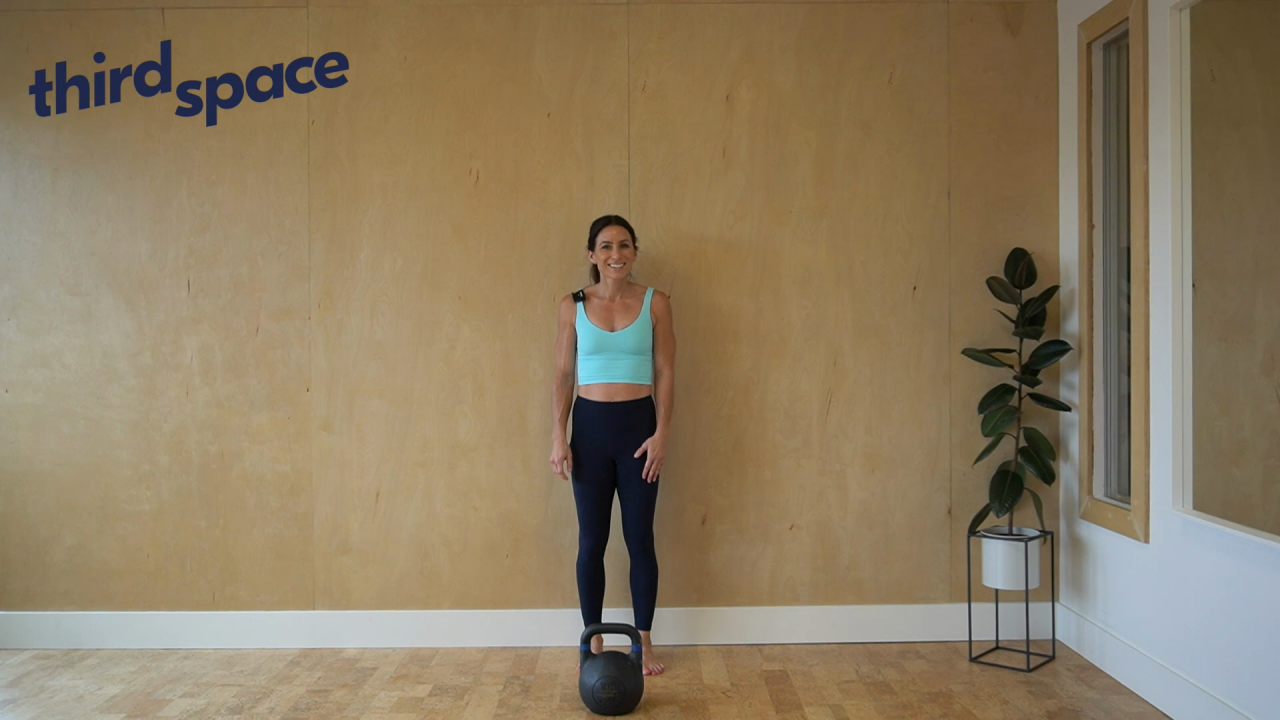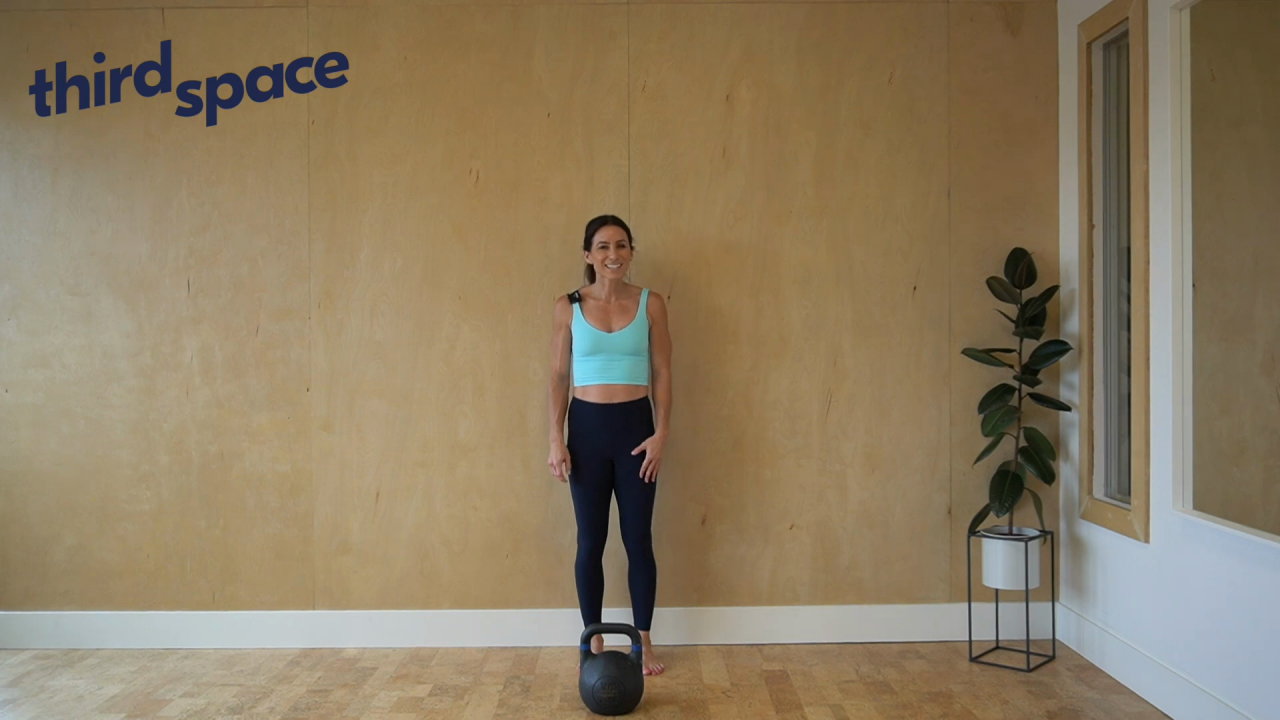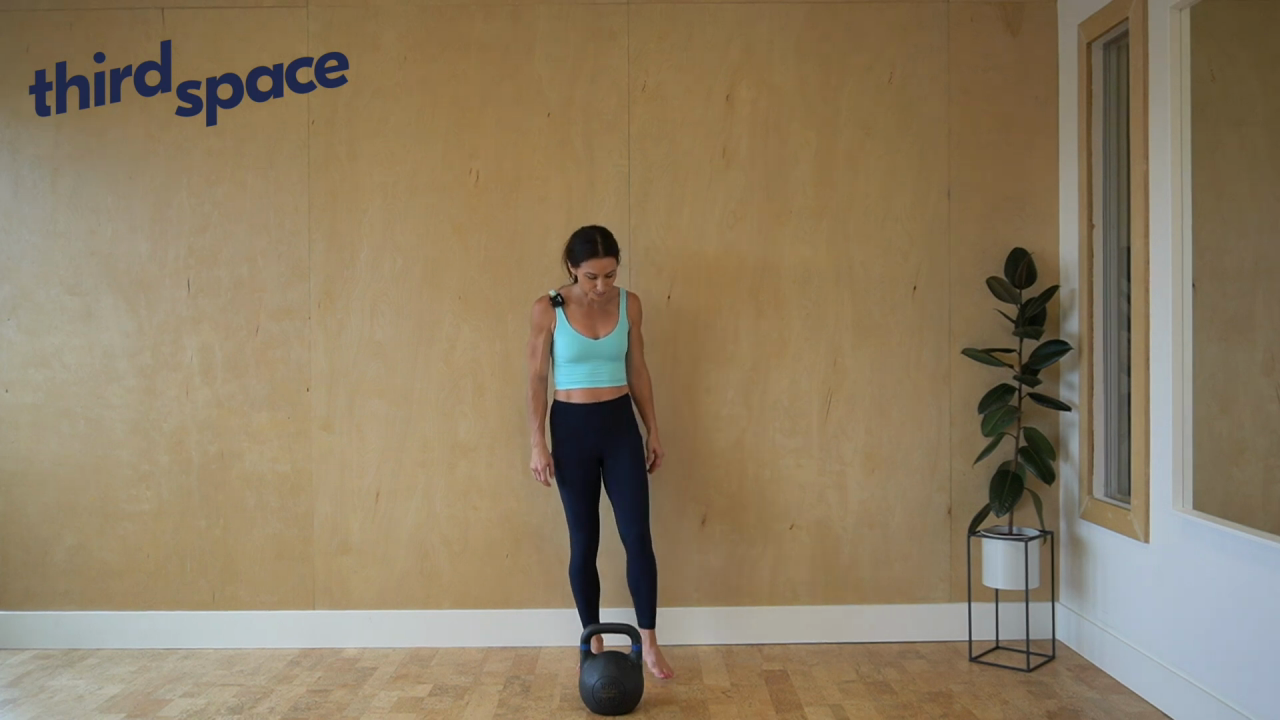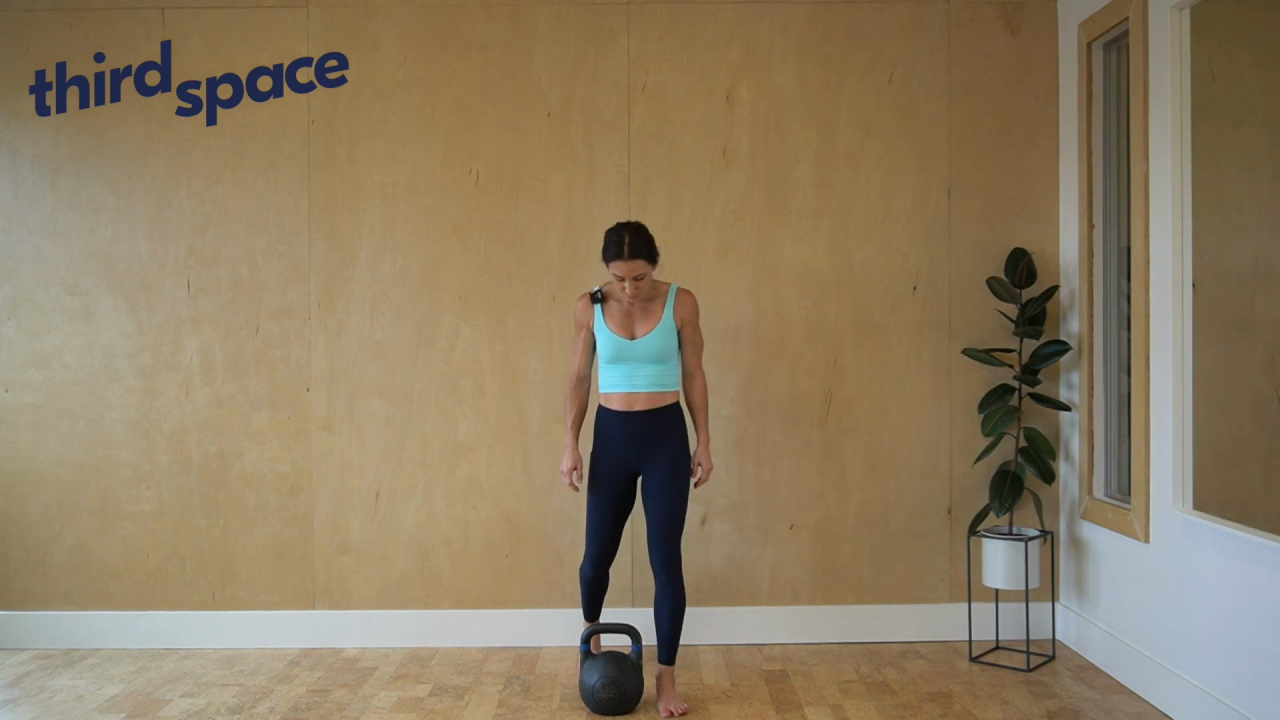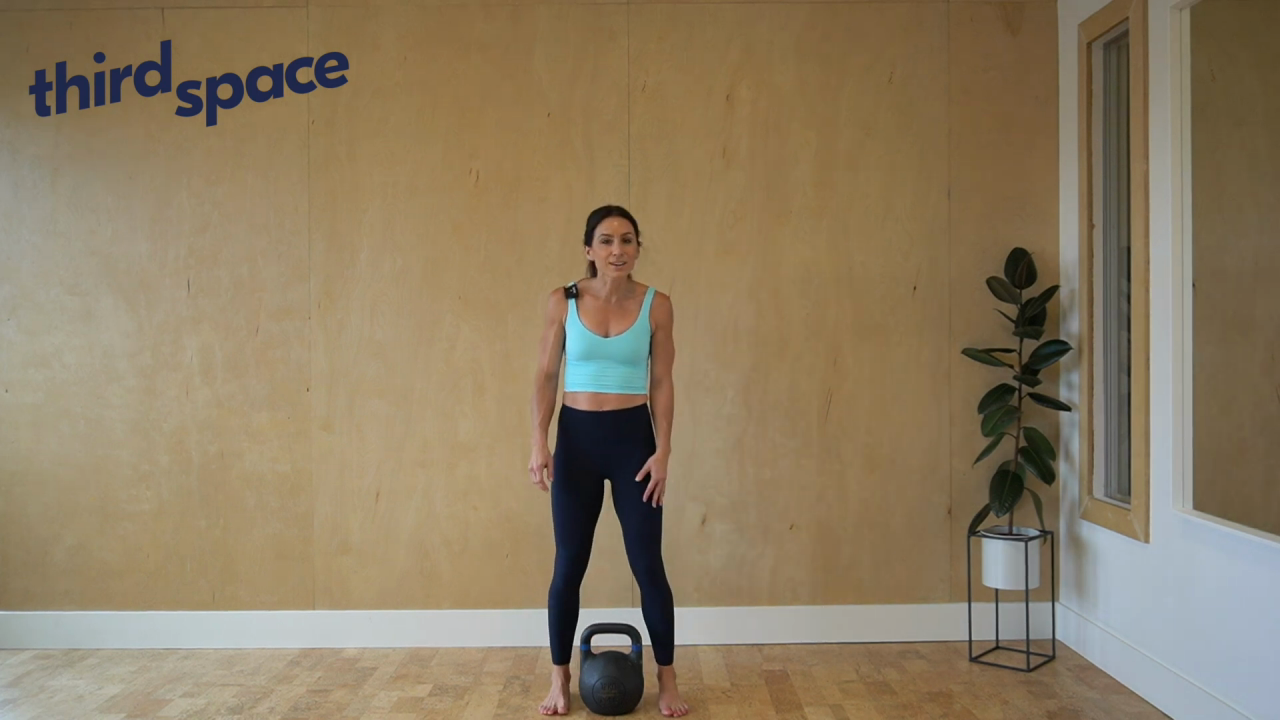
dt=1s
person 1, frame 1
left shoulder: (655, 303)
right shoulder: (573, 306)
left elbow: (664, 373)
right elbow: (564, 375)
left wrist: (661, 434)
right wrist: (558, 436)
left hip: (638, 426)
right hip: (590, 426)
left knee: (640, 538)
right knee: (592, 540)
left ankle: (644, 642)
right ankle: (594, 642)
person 1, frame 2
left shoulder: (651, 304)
right shoulder: (568, 306)
left elbow: (661, 373)
right elbow: (559, 376)
left wrist: (660, 434)
right wrist: (556, 438)
left hip: (635, 426)
right hip: (586, 427)
left knee: (638, 539)
right knee: (590, 541)
left ankle: (644, 641)
right ankle: (594, 641)
person 1, frame 3
left shoulder: (629, 304)
right shoulder: (547, 309)
left elbow: (637, 370)
right elbow: (537, 378)
left wrist: (653, 430)
right wrist: (538, 442)
left hip: (620, 425)
right hip: (572, 427)
left knee: (638, 537)
right knee: (584, 542)
left ankle: (648, 642)
right ankle: (594, 642)
person 1, frame 4
left shoulder: (681, 303)
right shoulder: (589, 306)
left elbow: (694, 376)
right elbow: (580, 378)
left wrist: (703, 442)
right wrist: (570, 444)
left hip: (666, 437)
right hip: (611, 436)
left knee: (666, 559)
right knee: (597, 554)
left ankle: (666, 677)
right ankle: (592, 636)
person 1, frame 5
left shoulder: (656, 305)
right shoulder: (562, 301)
left elbow: (661, 382)
right elbow: (545, 375)
left wrist: (662, 451)
right wrist: (539, 442)
left hip: (633, 438)
right hip: (576, 437)
left knee: (648, 564)
right knee: (569, 565)
left ankle: (666, 678)
right ankle: (560, 678)
